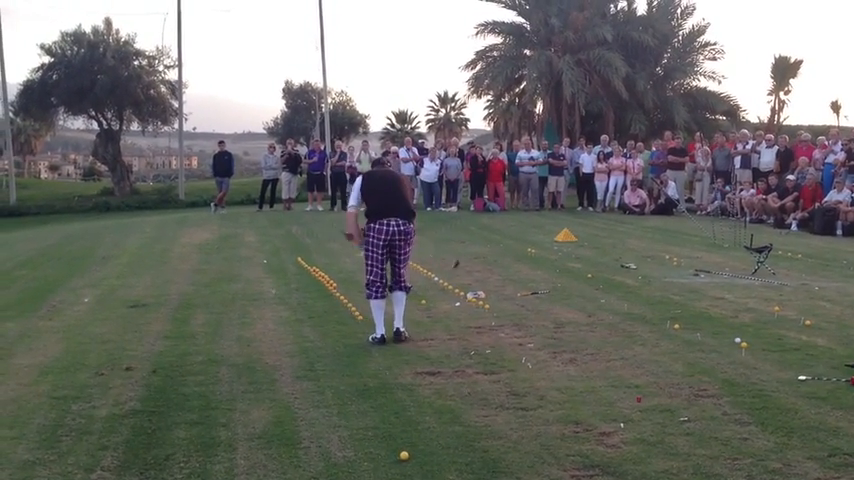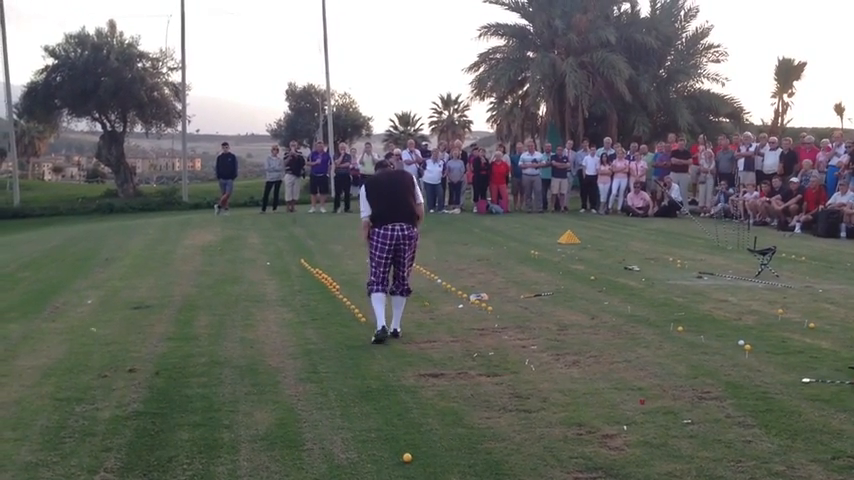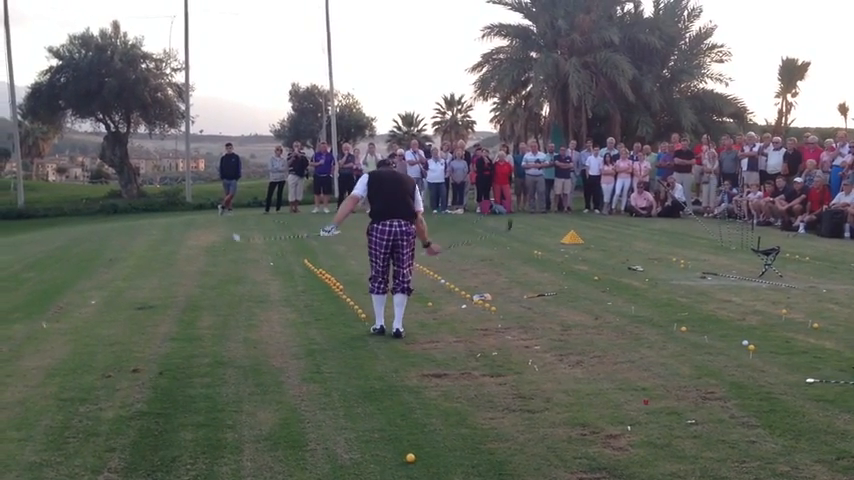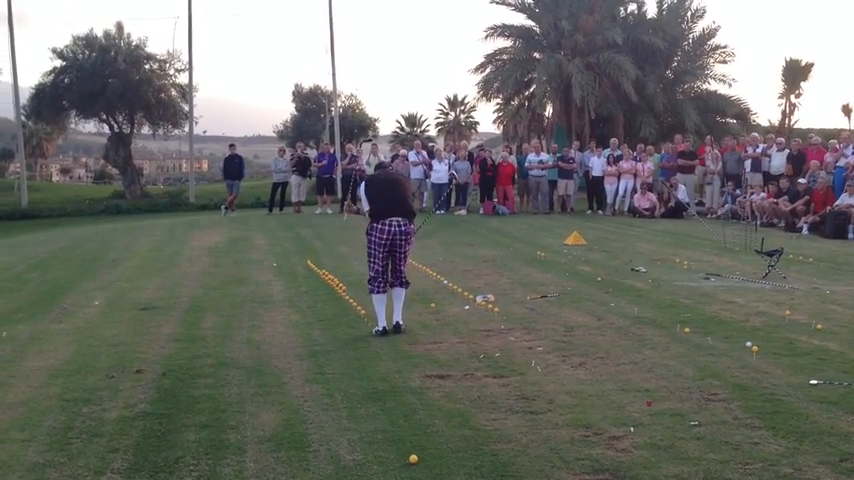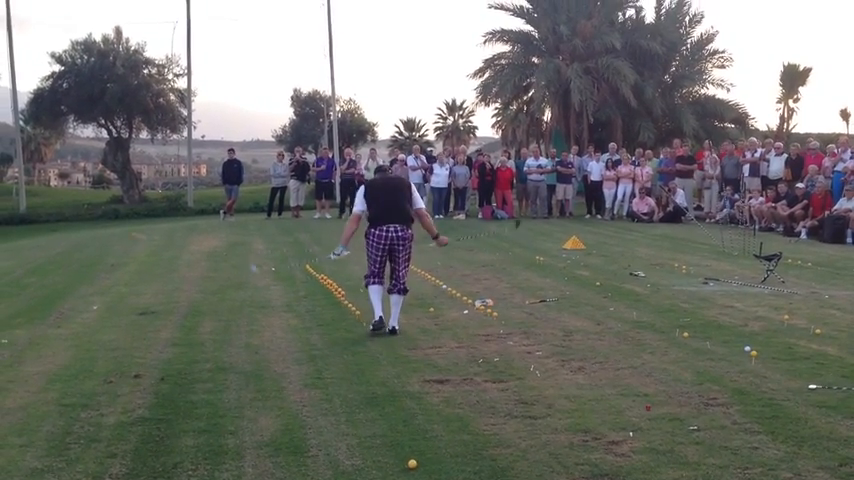
dt=0.4s
person 1, frame 1
left shoulder: (363, 179)
right shoulder: (400, 179)
left elbow: (352, 213)
left wrist: (360, 241)
right wrist: (361, 234)
left hip: (377, 227)
right hip: (404, 226)
left knee: (375, 281)
right knee: (400, 278)
left ankle: (379, 333)
right ankle: (399, 327)
person 1, frame 2
left shoulder: (368, 185)
right shoulder: (407, 177)
left elbow: (366, 221)
right elbow: (419, 208)
left wrist: (371, 242)
left hip: (382, 231)
right hip: (408, 230)
left knee: (377, 281)
right knee: (402, 280)
left ankle: (381, 325)
right ankle: (395, 327)
person 1, frame 3
left shoulder: (370, 177)
right shoulder: (409, 181)
left elbow: (352, 200)
right elbow: (418, 216)
left wrist: (334, 224)
right wrist: (427, 243)
left hip: (380, 227)
right hip: (406, 228)
left knee: (378, 277)
right knee: (403, 278)
left ankle: (379, 324)
right ankle: (398, 326)
person 1, frame 4
left shoulder: (367, 182)
right shoulder: (402, 180)
left elbow: (370, 211)
left hip: (380, 227)
right hip: (405, 226)
left knee: (377, 277)
right knee: (399, 274)
left ankle: (381, 325)
right ankle: (398, 320)
person 1, frame 5
left shoulder: (366, 187)
right shoulder: (406, 183)
left elbow: (355, 218)
right elbow: (422, 214)
left wrist: (342, 245)
right wrist: (436, 237)
left hip: (378, 231)
right hip: (403, 231)
left knee: (374, 276)
right knee: (399, 279)
left ankle: (378, 316)
right ankle: (393, 324)
